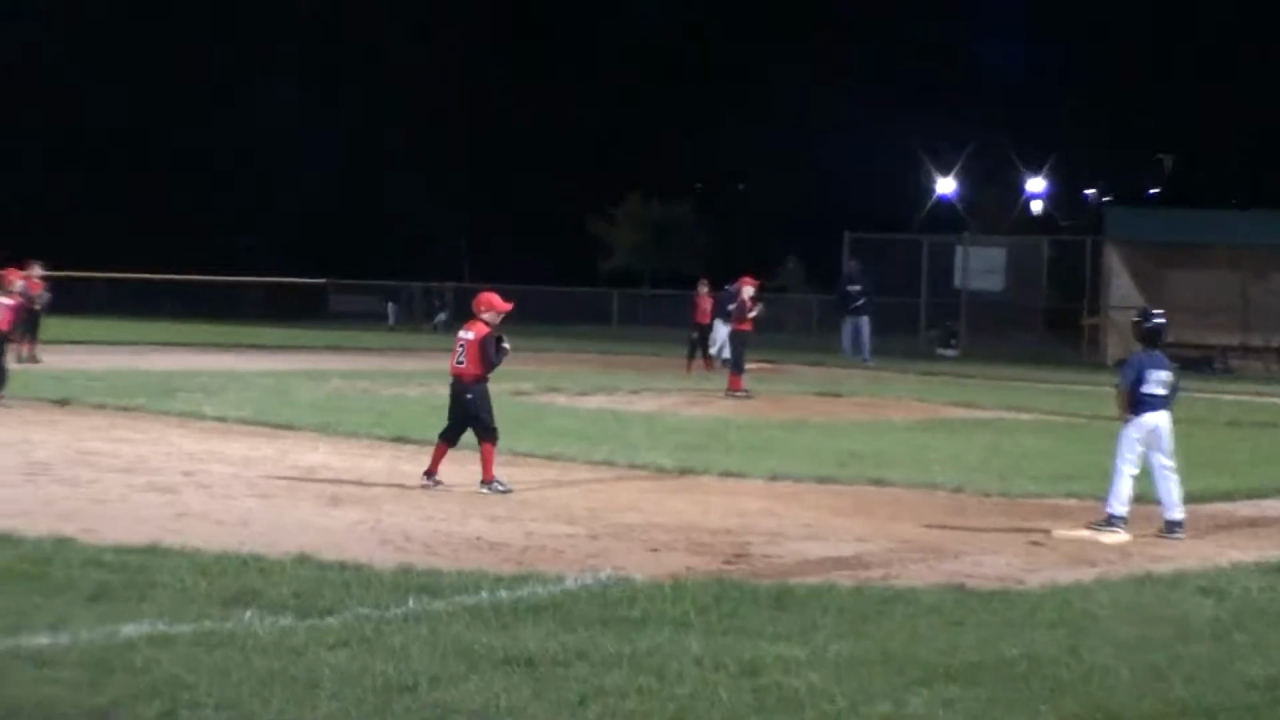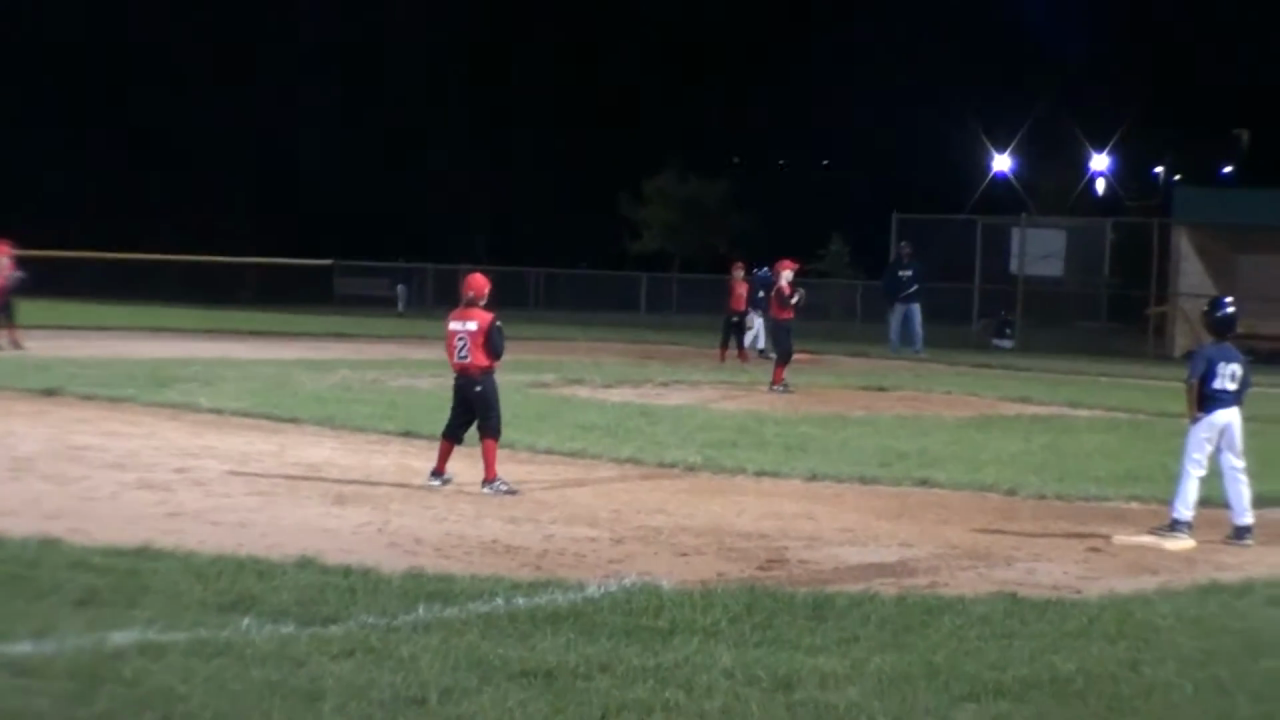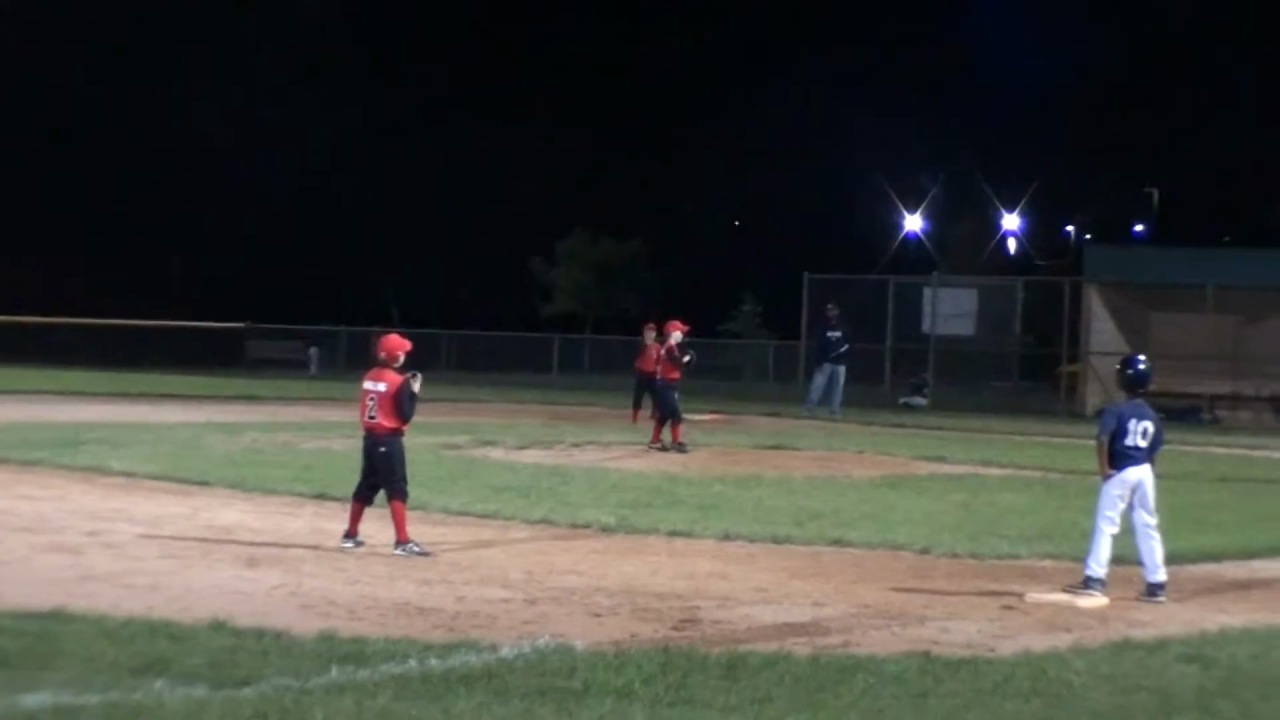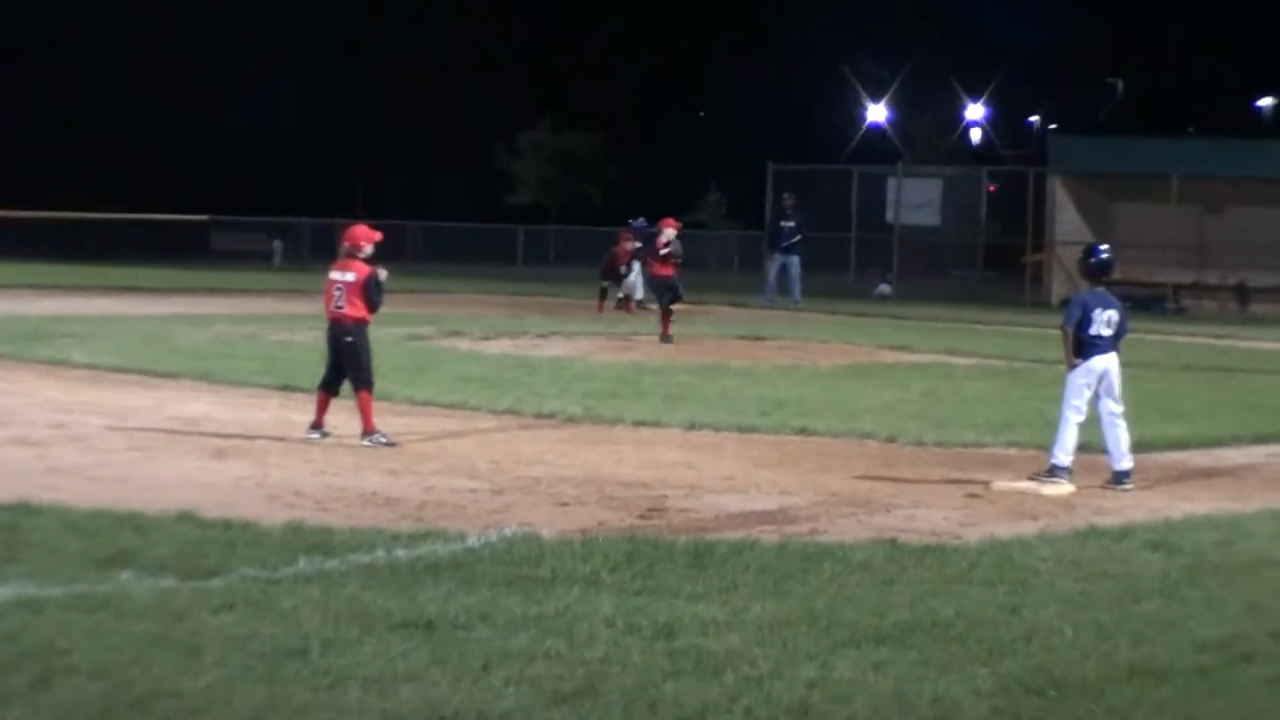
dt=0.7s
person 1, frame 1
left shoulder: (1136, 359)
right shoulder: (1167, 364)
left elbow: (1123, 387)
right elbow: (1171, 396)
left wrist: (1124, 413)
right wrist: (1162, 418)
left hip: (1139, 418)
right hip: (1161, 417)
left knee: (1125, 466)
right knee: (1165, 469)
left ankle: (1117, 517)
right ankle: (1175, 522)
person 1, frame 2
left shoulder: (1204, 353)
right shoulder: (1238, 357)
left elbow: (1192, 382)
right elbow: (1241, 391)
left wrist: (1191, 411)
right wrist: (1229, 411)
left hip: (1208, 415)
right hip: (1232, 415)
left knee: (1192, 468)
right knee: (1235, 471)
left ankle: (1180, 522)
right ankle: (1243, 527)
person 1, frame 3
left shoulder: (1116, 409)
right shoulder: (1151, 415)
left elbow: (1103, 439)
right elbow: (1154, 450)
left wrist: (1104, 469)
right wrist: (1143, 469)
left hip: (1120, 473)
right hip: (1144, 472)
left knee: (1106, 525)
right knee: (1148, 527)
left ankle: (1094, 579)
right ankle: (1156, 584)
person 1, frame 4
left shoulder: (1081, 299)
right shoulder: (1115, 303)
left elbow: (1068, 329)
right elbow: (1118, 337)
left wrist: (1070, 359)
right wrist: (1107, 355)
left hip: (1086, 362)
right hip: (1110, 361)
left knee: (1072, 414)
right knee: (1114, 416)
left ankle: (1060, 467)
right ankle: (1122, 472)
person 2, frame 1
left shoulder: (466, 328)
right shoulder: (486, 333)
right elbow: (489, 365)
right wrist: (503, 350)
left hip: (458, 384)
right hip: (474, 387)
left knee: (453, 429)
right knee: (488, 432)
left ankle: (430, 474)
right ankle: (488, 481)
person 2, frame 2
left shoulder: (453, 318)
right shoulder: (487, 319)
left elbow: (450, 349)
right elbow: (497, 353)
right wrist: (498, 330)
left hip: (461, 379)
right hip: (481, 380)
left knee: (455, 425)
right knee: (490, 428)
left ankle: (438, 473)
right ankle: (490, 480)
person 2, frame 3
left shoulder: (370, 376)
right shoulder: (397, 381)
right elbow: (404, 417)
right wrist: (413, 392)
left hip: (370, 438)
right hip: (389, 440)
left knee: (366, 486)
right knee: (397, 488)
left ankle: (351, 534)
right ankle: (402, 541)
person 2, frame 4
left shoulder: (336, 267)
right shoulder: (366, 272)
right elbow: (373, 306)
right wrist: (380, 282)
left hip: (335, 328)
right hip: (354, 330)
left knee: (332, 376)
right knee: (362, 380)
left ankle: (316, 426)
right ankle: (369, 432)
